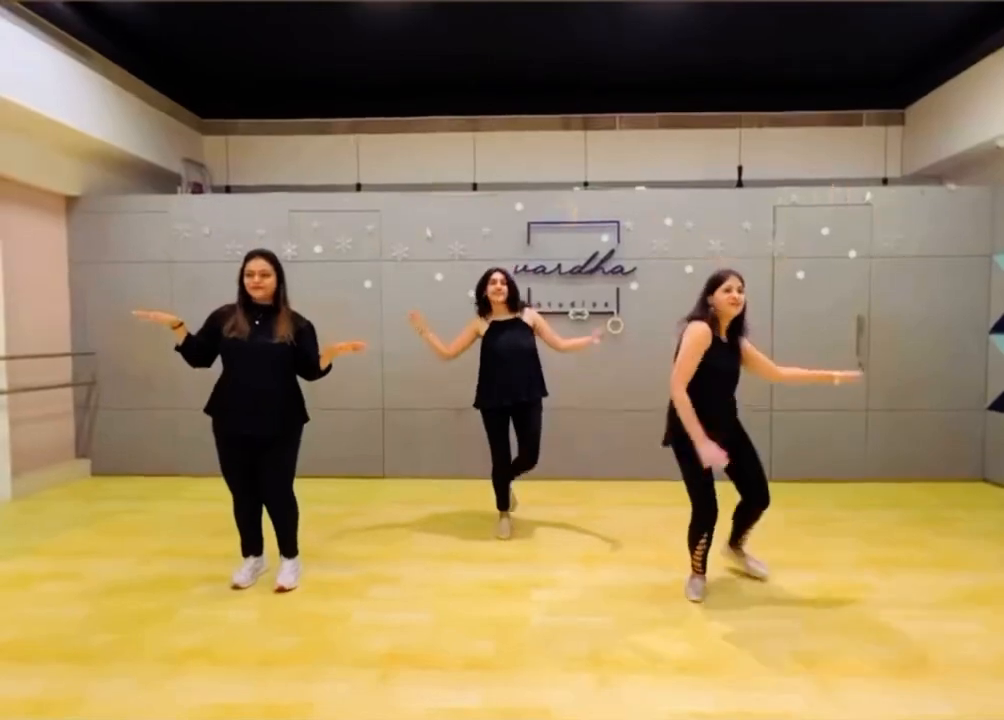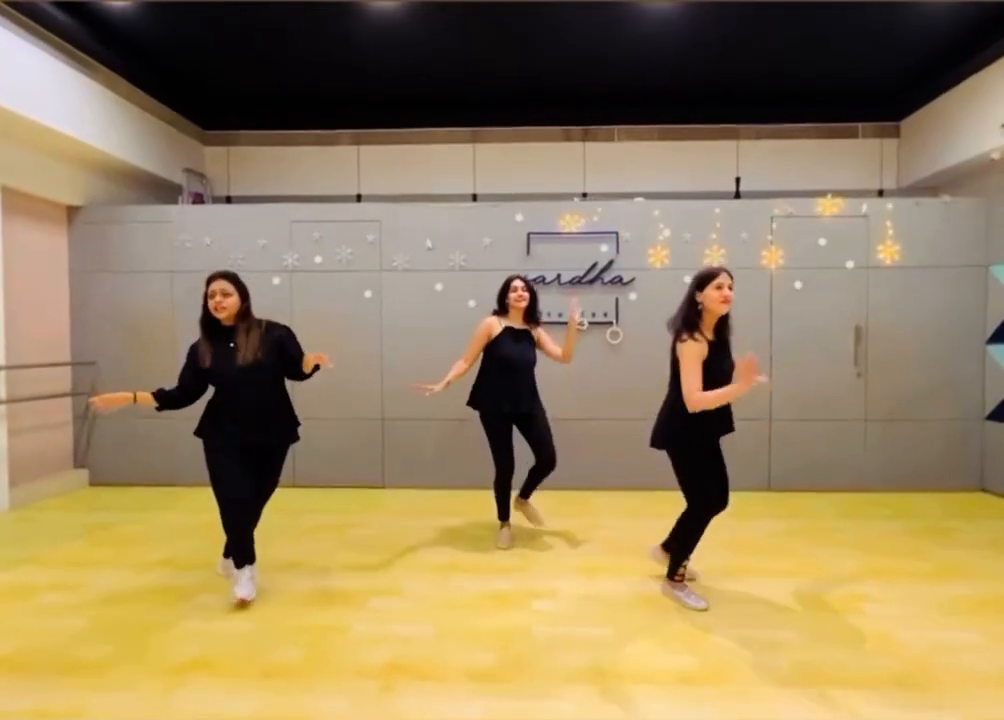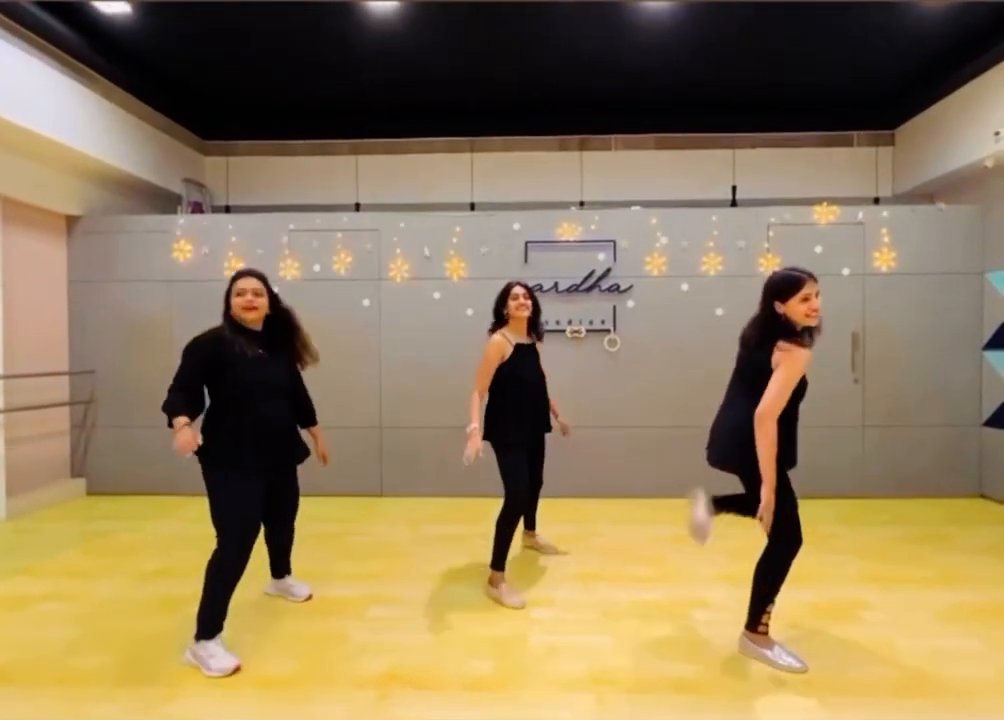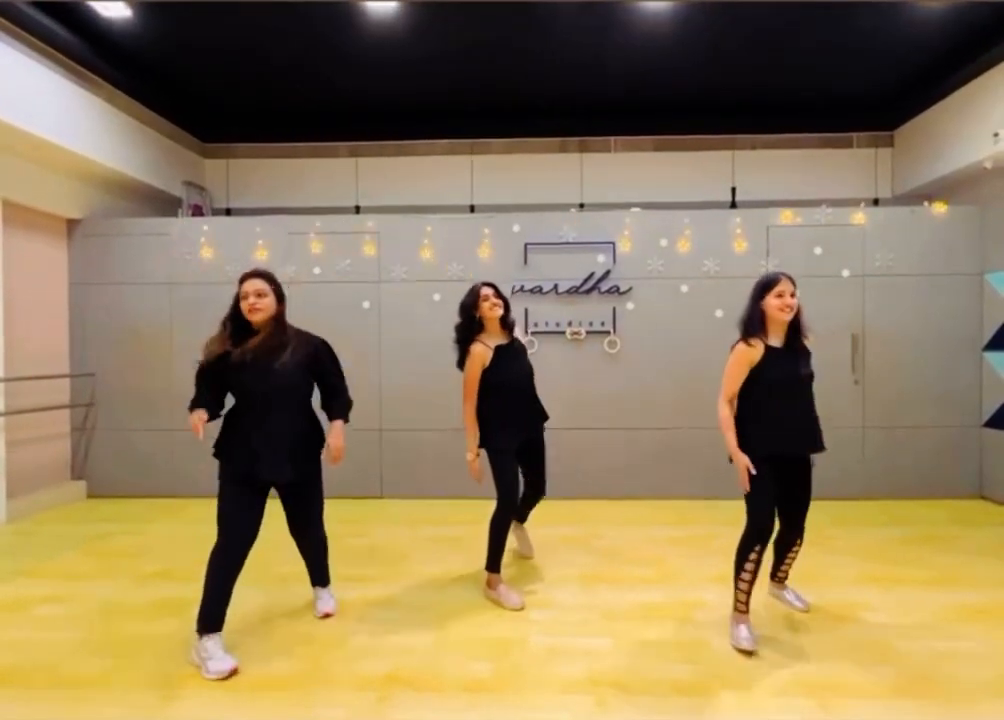
dt=0.7s
person 1, frame 1
left shoulder: (295, 325)
right shoulder: (225, 318)
left elbow: (309, 370)
right elbow: (199, 356)
left wrist: (334, 351)
right wrist: (175, 325)
left hip: (280, 423)
right hip: (231, 421)
left knee: (277, 490)
right knee: (243, 491)
left ankle: (290, 560)
right ankle: (252, 558)
person 1, frame 2
left shoulder: (273, 335)
right shoulder: (203, 349)
left elbow: (296, 370)
right elbow: (183, 394)
left wrist: (311, 361)
right wrist: (129, 398)
left hip: (273, 436)
right hip: (225, 438)
left knee: (255, 501)
right knee: (235, 502)
left ankle: (232, 557)
right ankle: (245, 569)
person 1, frame 3
left shoulder: (282, 346)
right shoulder: (211, 344)
left elbow: (297, 395)
right elbow: (183, 392)
left wrist: (316, 435)
right wrist: (182, 425)
left hip: (277, 452)
right hip: (230, 458)
left knee: (282, 518)
right knee: (237, 539)
left ankle: (281, 578)
right ankle: (204, 641)
person 1, frame 4
left shoulder: (309, 346)
right shoulder: (227, 351)
left elbow: (335, 390)
right elbow: (208, 395)
left wrist: (336, 427)
right wrist: (200, 413)
left hip: (300, 455)
right hip: (243, 459)
left knee: (308, 530)
right knee: (232, 540)
left ankle: (322, 588)
right ankle: (207, 637)
person 2, frame 1
left shoulder: (736, 338)
right shoulder: (698, 330)
left elbow: (776, 373)
right elbow: (677, 389)
left wrist: (832, 376)
right wrist: (701, 442)
left hip: (726, 427)
right hip: (692, 434)
left knee: (758, 495)
right knee: (706, 508)
left ankle: (737, 549)
right ankle: (697, 573)
person 2, frame 2
left shoulder: (717, 333)
right shoulder: (691, 340)
right elbow: (693, 401)
left wrist: (746, 378)
right wrist: (739, 386)
left hip: (703, 432)
right hip: (683, 432)
left knee: (716, 499)
right knee: (701, 505)
left ankle: (669, 550)
right ankle: (674, 580)
person 2, frame 3
left shoulder: (758, 332)
right shoulder: (794, 350)
right elbow: (765, 414)
right wrist: (769, 485)
left hip: (731, 438)
right hip: (746, 447)
left knee: (780, 511)
right knee: (786, 538)
left ankle: (710, 503)
right ankle: (755, 636)
person 2, frame 4
left shoulder: (800, 344)
right shoulder: (749, 347)
right elbow: (725, 401)
left wrist: (811, 441)
right wrist: (734, 451)
left hip: (796, 449)
right hip: (759, 450)
left knee: (794, 525)
right knee: (760, 525)
left ankle: (778, 582)
right ankle: (739, 616)
person 3, frame 1
left shoulder: (528, 315)
right shoulder: (480, 324)
left elbow: (559, 344)
right elbow: (447, 353)
left wrist: (588, 341)
right wrist: (424, 331)
left hip: (528, 398)
right hip: (494, 400)
left knee: (530, 457)
right knee: (500, 457)
left ankle: (505, 480)
right ankle: (503, 513)
person 3, frame 2
left shoulder: (534, 331)
right shoulder: (491, 324)
left elbow: (564, 356)
right elbow: (466, 361)
left wrist: (573, 324)
right wrist: (443, 383)
left hip: (527, 404)
right hip: (494, 405)
left knee: (548, 459)
right knee: (504, 466)
left ankle: (523, 499)
right ankle: (504, 524)
person 3, frame 3
left shoulder: (534, 340)
right shoulder: (498, 342)
right elbow: (479, 390)
left wrist: (557, 415)
right wrist: (474, 428)
left hip: (533, 426)
right hip: (506, 430)
left knee: (531, 485)
right knee: (516, 496)
left ankle: (531, 534)
right ankle: (496, 579)
person 3, frame 4
left shoulder: (516, 336)
right shoulder: (478, 350)
right elbow: (469, 405)
right wrist: (472, 450)
left hip: (530, 424)
right hip: (499, 432)
left knee: (537, 489)
right knee: (508, 500)
left ankle: (518, 525)
right ankle: (493, 581)
